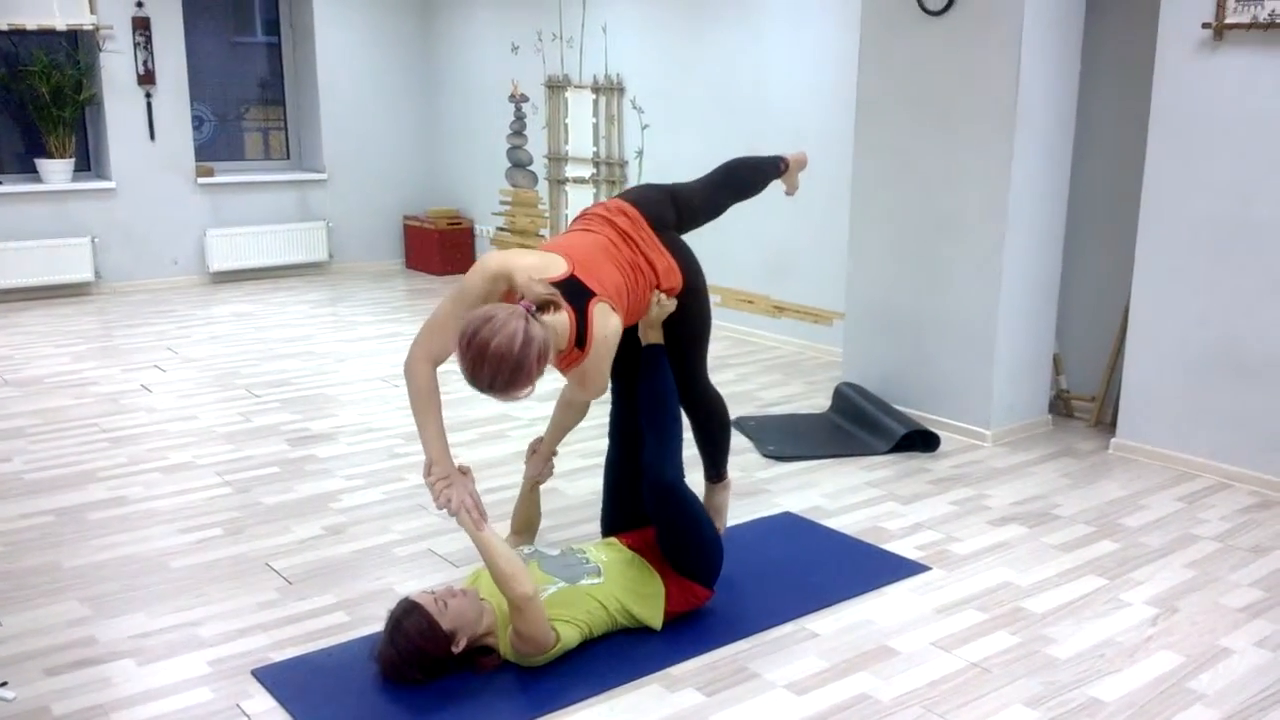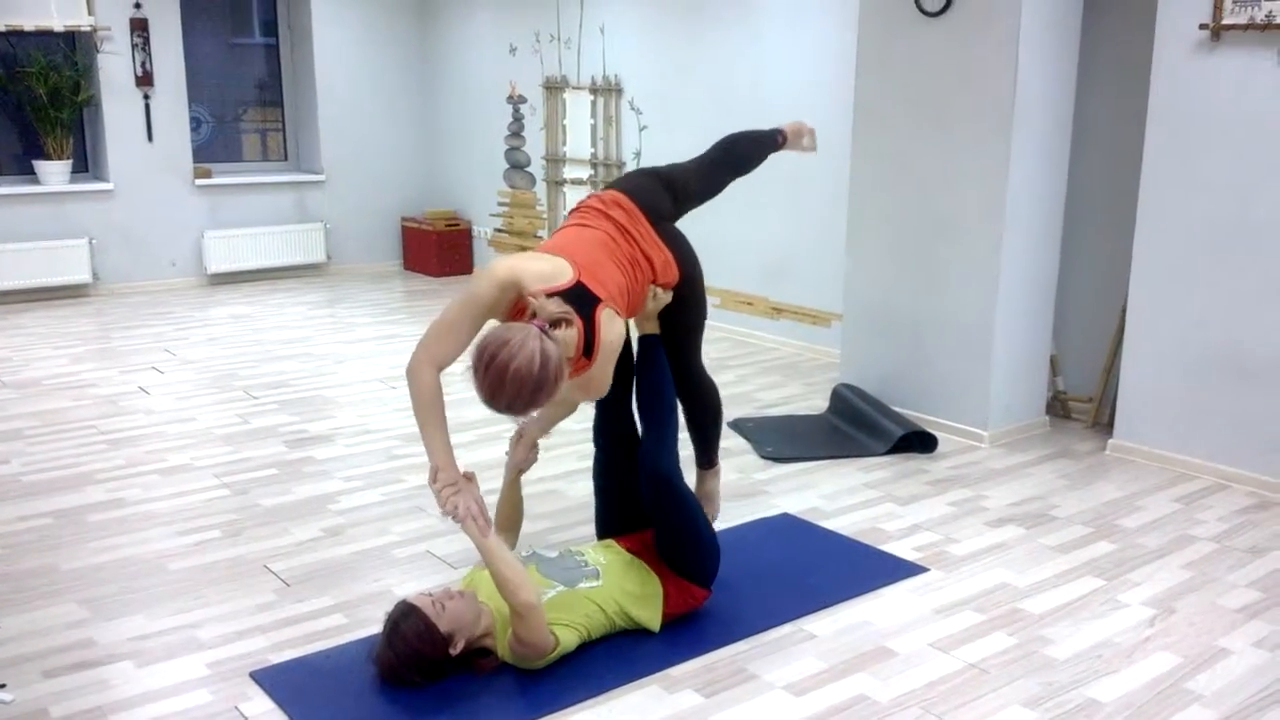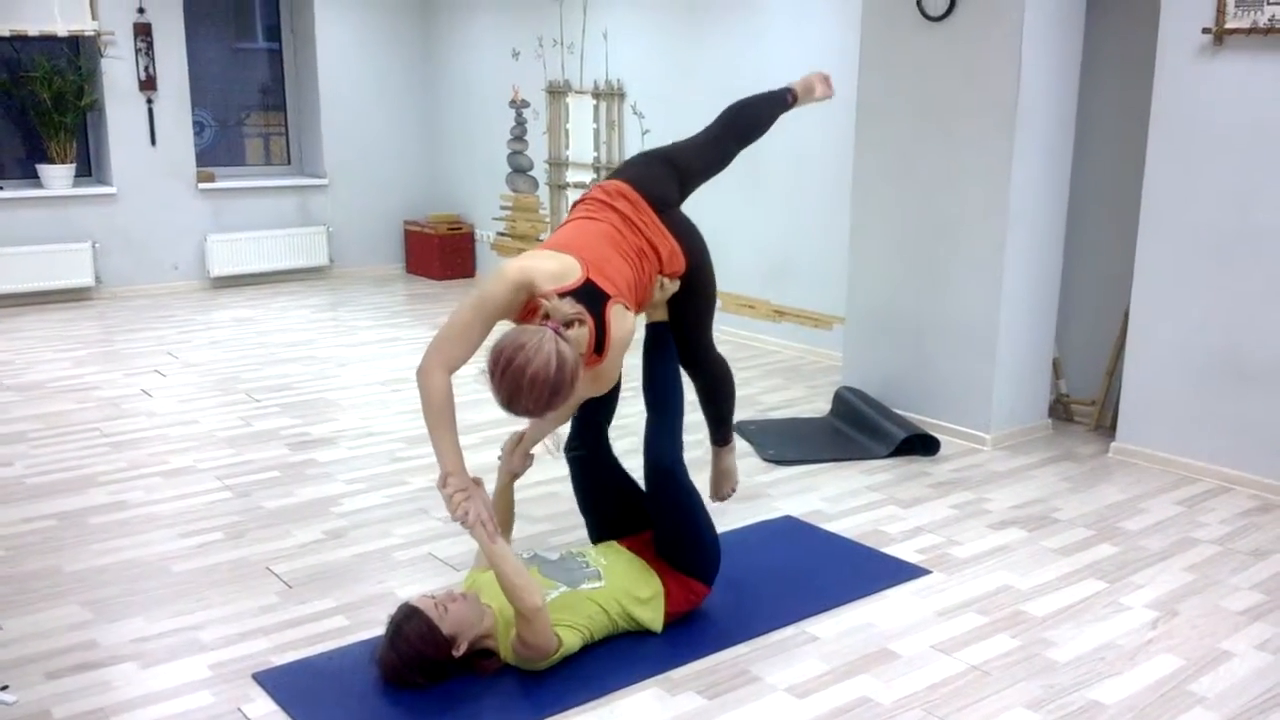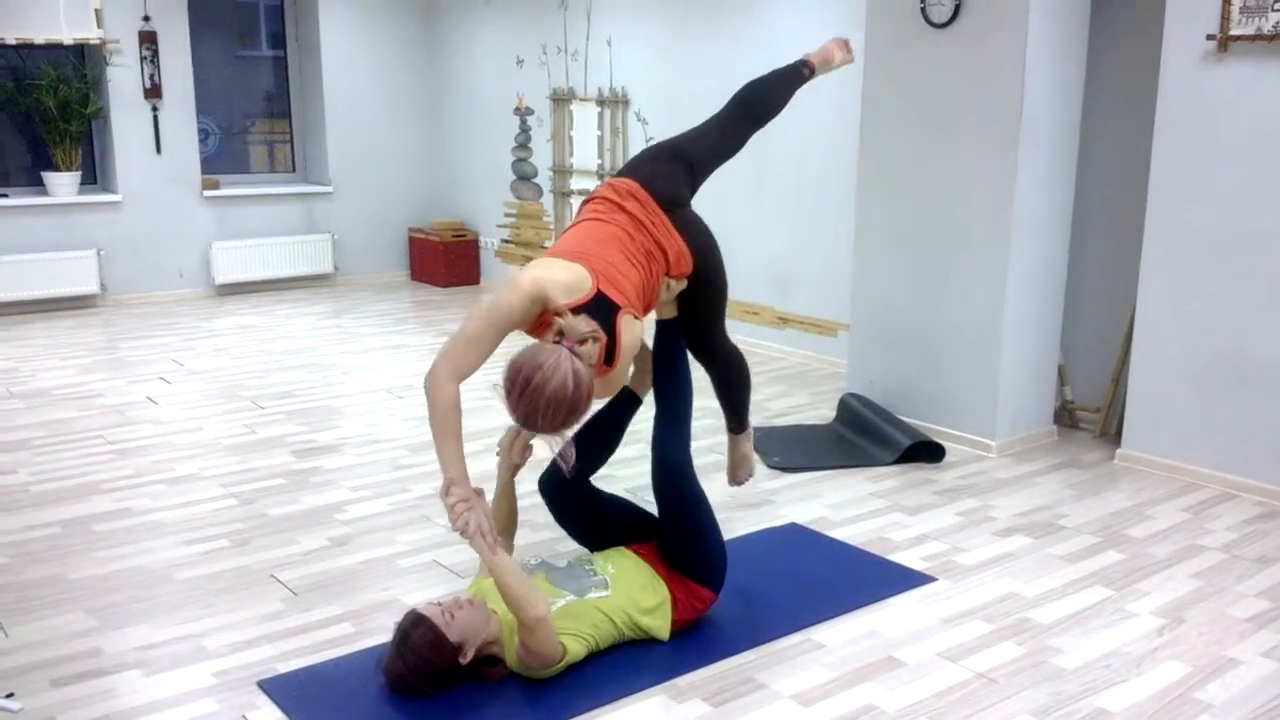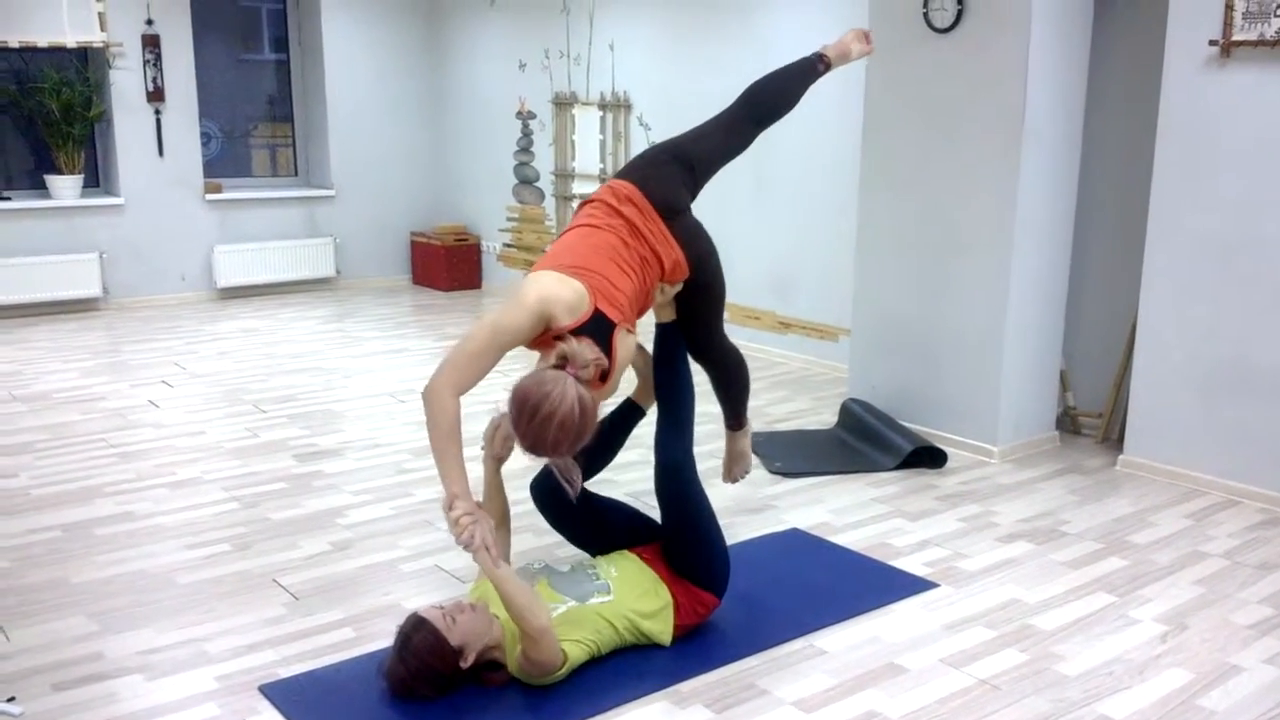
dt=0.2s
person 1, frame 1
left shoulder: (598, 344)
right shoulder: (497, 272)
left elbow: (576, 402)
right elbow: (420, 360)
left wrist: (544, 450)
right wrist: (441, 467)
left hip: (665, 270)
right hip: (621, 218)
left knee: (690, 386)
right knee: (711, 189)
left ankle: (717, 482)
right ankle: (784, 165)
person 1, frame 2
left shoulder: (603, 347)
right shoulder: (507, 279)
left elbow: (569, 399)
right elbow: (423, 365)
left wrist: (529, 436)
right wrist: (446, 475)
left hip: (663, 263)
right hip: (618, 206)
left knee: (684, 375)
right knee: (711, 167)
left ankle: (708, 470)
right ankle: (784, 136)
person 1, frame 3
left shoulder: (612, 339)
right shoulder: (521, 279)
left elbow: (578, 396)
right elbow: (434, 369)
left wrist: (531, 438)
right wrist: (455, 478)
left hip: (670, 248)
right hip: (622, 198)
left knee: (695, 354)
right knee: (719, 139)
left ankle: (723, 447)
right ankle: (794, 93)
person 1, frame 4
left shoulder: (621, 345)
right shoulder: (534, 288)
right elbow: (441, 377)
right wrist: (457, 487)
left hip: (681, 248)
right hip: (634, 194)
left knee: (709, 345)
right knee: (732, 123)
left ankle: (739, 434)
right ankle: (812, 63)
person 1, frame 5
left shoulder: (615, 360)
left hip: (677, 252)
right hip: (635, 196)
left knee: (707, 346)
right knee: (741, 120)
left ankle: (738, 429)
right ankle: (826, 58)
person 2, frame 1
left shoulder: (485, 587)
right shoulder: (523, 645)
left elbow: (519, 537)
right elbow: (523, 594)
left wrist: (531, 481)
right wrist: (471, 522)
left hip: (628, 549)
right hip: (680, 580)
right knee: (659, 477)
right ankle: (650, 336)
person 2, frame 2
left shoulder: (479, 590)
right shoulder: (522, 648)
left elbow: (504, 533)
right elbow: (524, 602)
left wrist: (513, 473)
right wrist: (473, 528)
left hip: (624, 550)
right hip: (677, 580)
right knee: (656, 469)
right ankle: (647, 328)
person 2, frame 3
left shoulder: (479, 590)
right shoulder: (525, 649)
left elbow: (500, 536)
right elbow: (531, 605)
left wrist: (506, 476)
right wrist: (480, 530)
left hip: (627, 552)
right hip: (678, 577)
left knee: (583, 447)
right knee: (661, 460)
right ankle: (656, 316)
person 2, frame 4
left shoulder: (485, 597)
right shoulder: (531, 656)
left elbow: (502, 535)
right elbow: (535, 616)
left wrist: (506, 473)
right wrist: (482, 545)
left hip: (638, 556)
right hip: (684, 584)
left knee: (558, 482)
right knee: (669, 458)
left ankle: (641, 379)
right ankle: (666, 316)
person 2, frame 5
left shoulder: (487, 603)
right shoulder: (531, 662)
left elbow: (498, 530)
right elbow: (537, 625)
left wrist: (492, 464)
right wrist: (485, 558)
left hip: (642, 560)
right hip: (687, 589)
left knee: (549, 488)
right knee: (673, 461)
left ankle: (647, 392)
right ankle: (667, 317)
